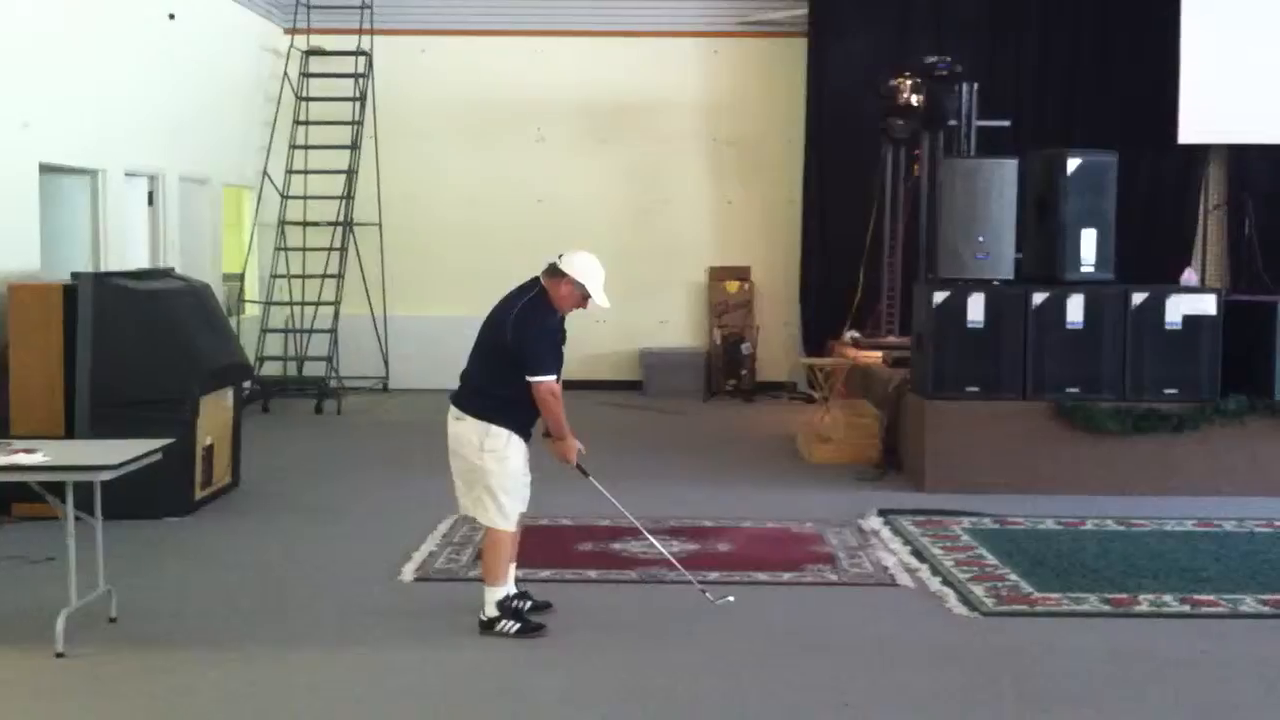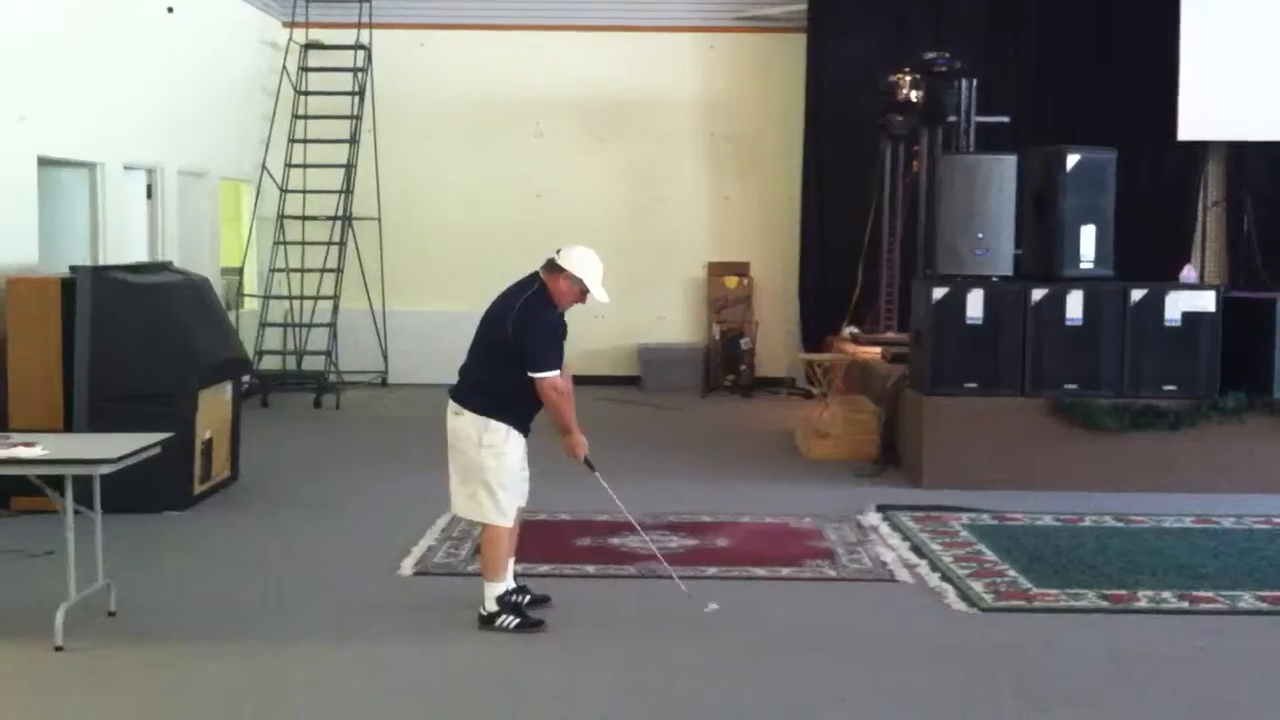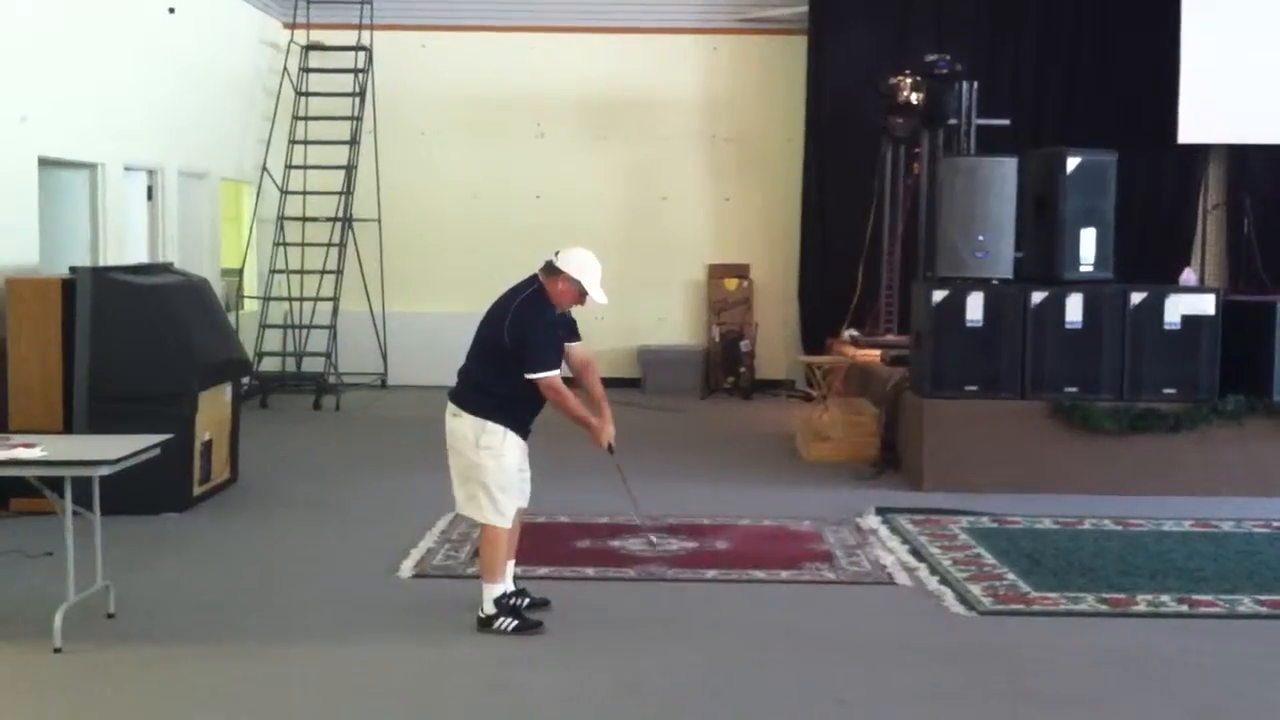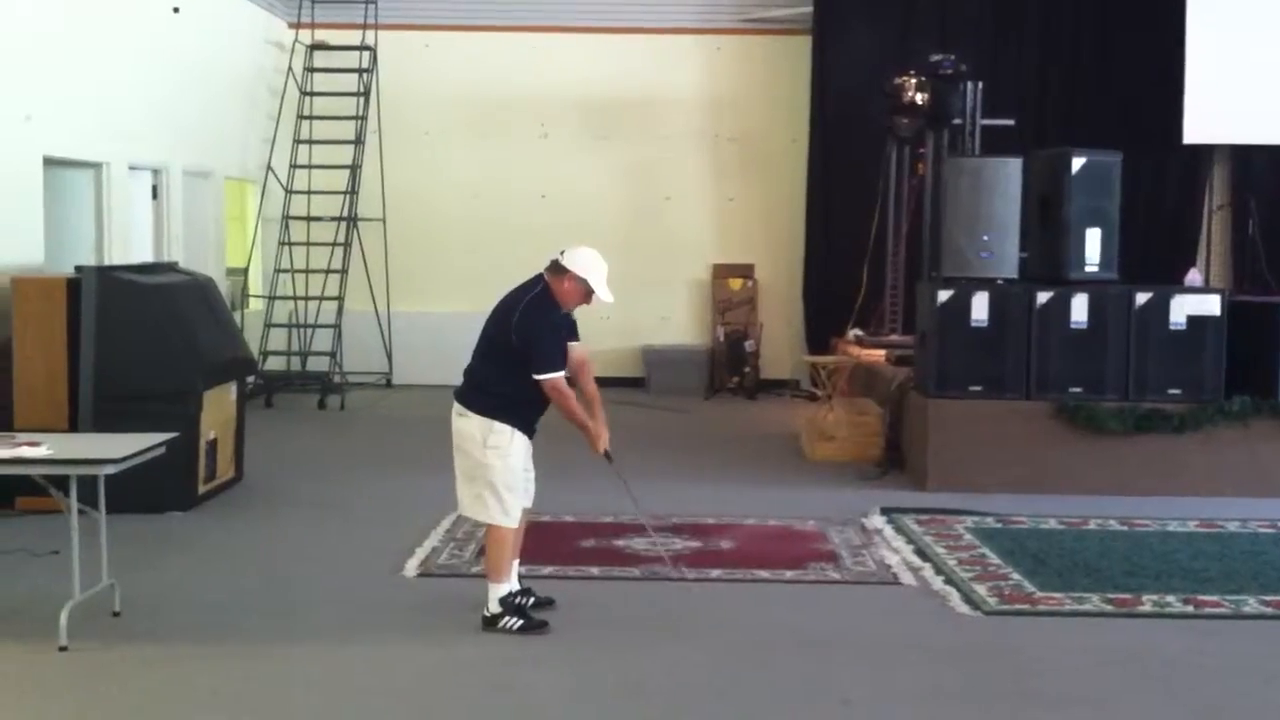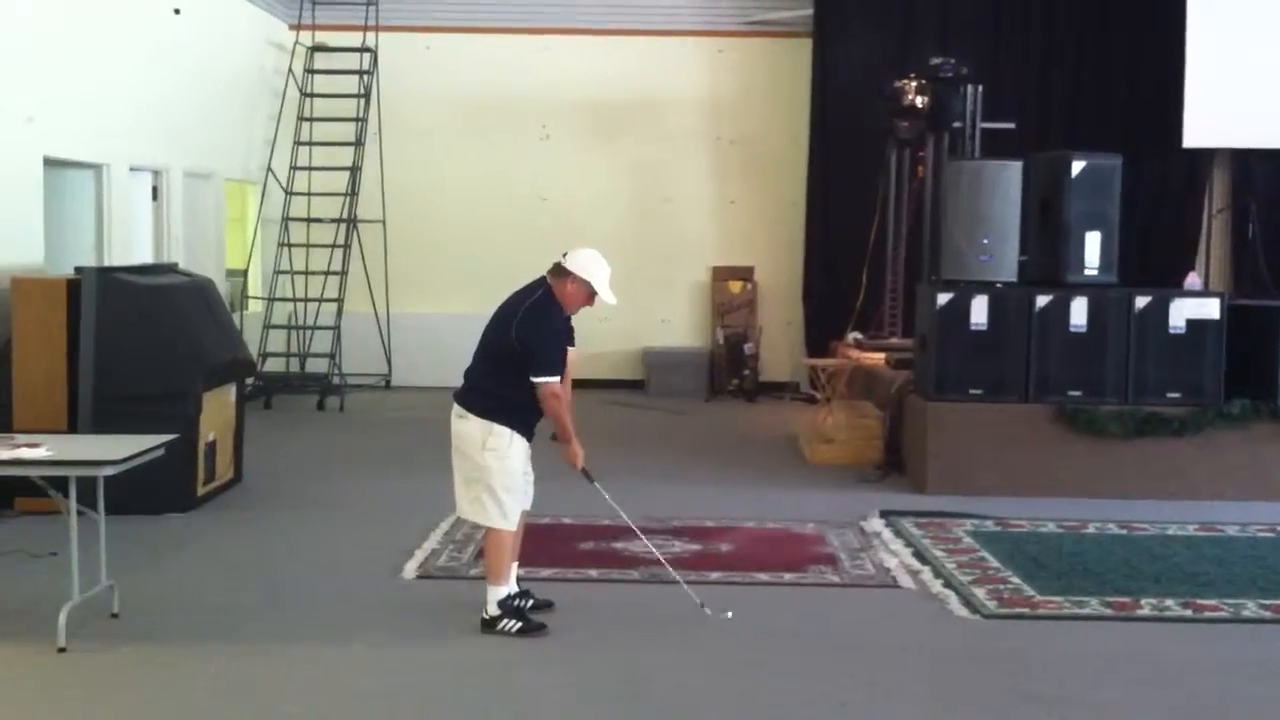
dt=0.3s
person 1, frame 1
left shoulder: (541, 304)
right shoulder: (534, 317)
left elbow: (550, 382)
right elbow: (545, 391)
left wrist: (561, 434)
right wrist: (563, 438)
left hip: (500, 422)
right hip: (487, 426)
left knee: (512, 510)
right knee: (501, 517)
left ankle: (507, 592)
right ankle: (495, 611)
person 1, frame 2
left shoulder: (541, 300)
right shoulder: (534, 313)
left elbow: (559, 369)
right elbow: (550, 387)
left wrist: (571, 426)
right wrist: (570, 433)
left hip: (501, 417)
right hip: (485, 420)
left knee: (512, 505)
right knee: (498, 512)
left ankle: (507, 586)
right ankle: (494, 606)
person 1, frame 3
left shoulder: (548, 305)
right shoulder: (530, 314)
left elbow: (580, 360)
right elbow: (551, 386)
left wrist: (605, 414)
right wrist: (592, 425)
left hip: (504, 420)
right hip: (484, 422)
left knee: (513, 505)
right knee: (498, 513)
left ankle: (505, 588)
right ankle: (493, 608)
person 1, frame 4
left shoulder: (551, 304)
right shoulder: (537, 314)
left elbow: (576, 362)
right elbow: (555, 387)
left wrist: (599, 416)
right wrist: (589, 428)
left hip: (507, 419)
right hip: (490, 422)
left knee: (518, 505)
right knee: (503, 512)
left ankle: (510, 587)
right ankle: (498, 607)
person 1, frame 5
left shoulder: (549, 305)
right shoulder: (540, 317)
left elbow: (562, 372)
right elbow: (550, 393)
left wrist: (566, 435)
right wrist: (569, 441)
left hip: (505, 421)
right hip: (490, 424)
left knee: (516, 507)
right knee: (502, 515)
left ankle: (509, 590)
right ankle: (497, 609)
